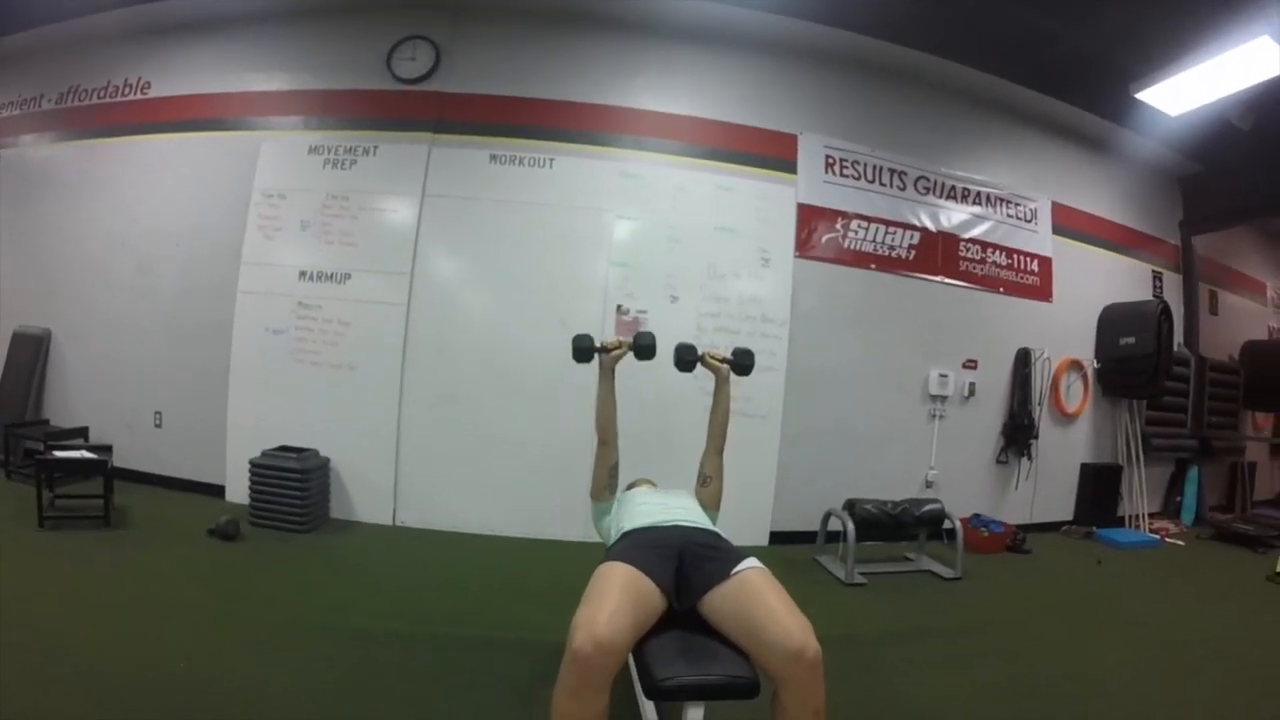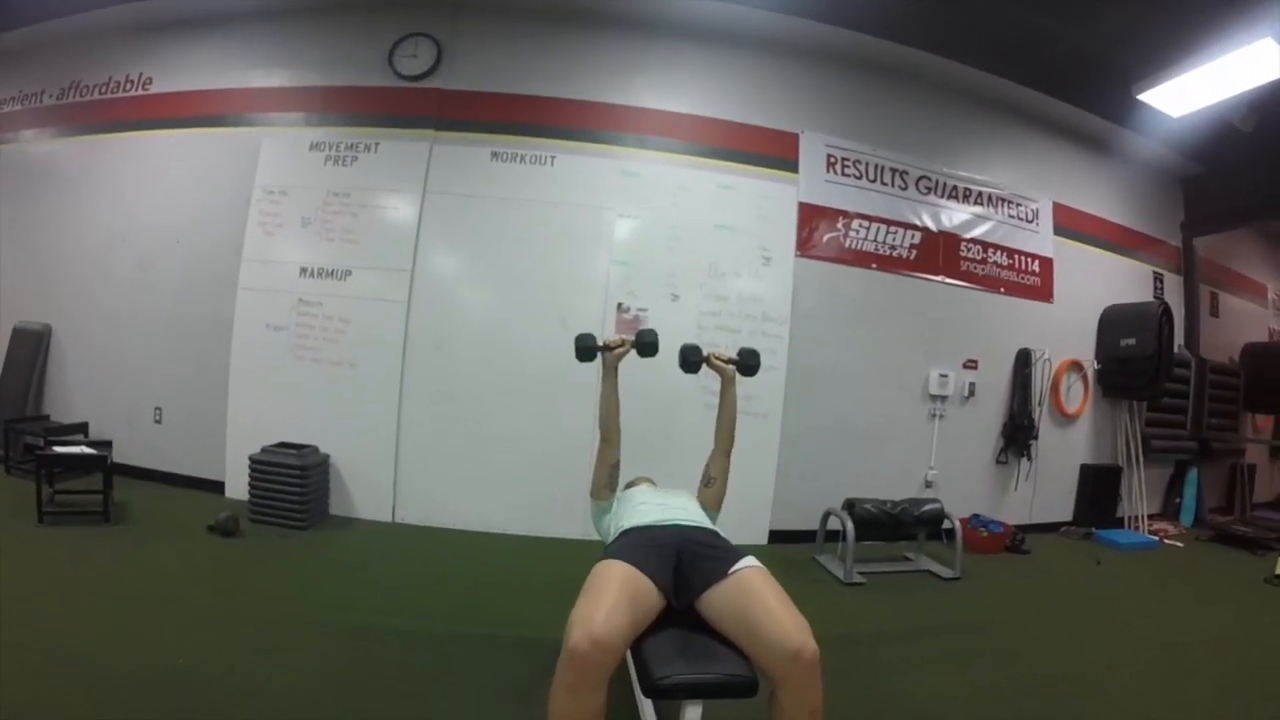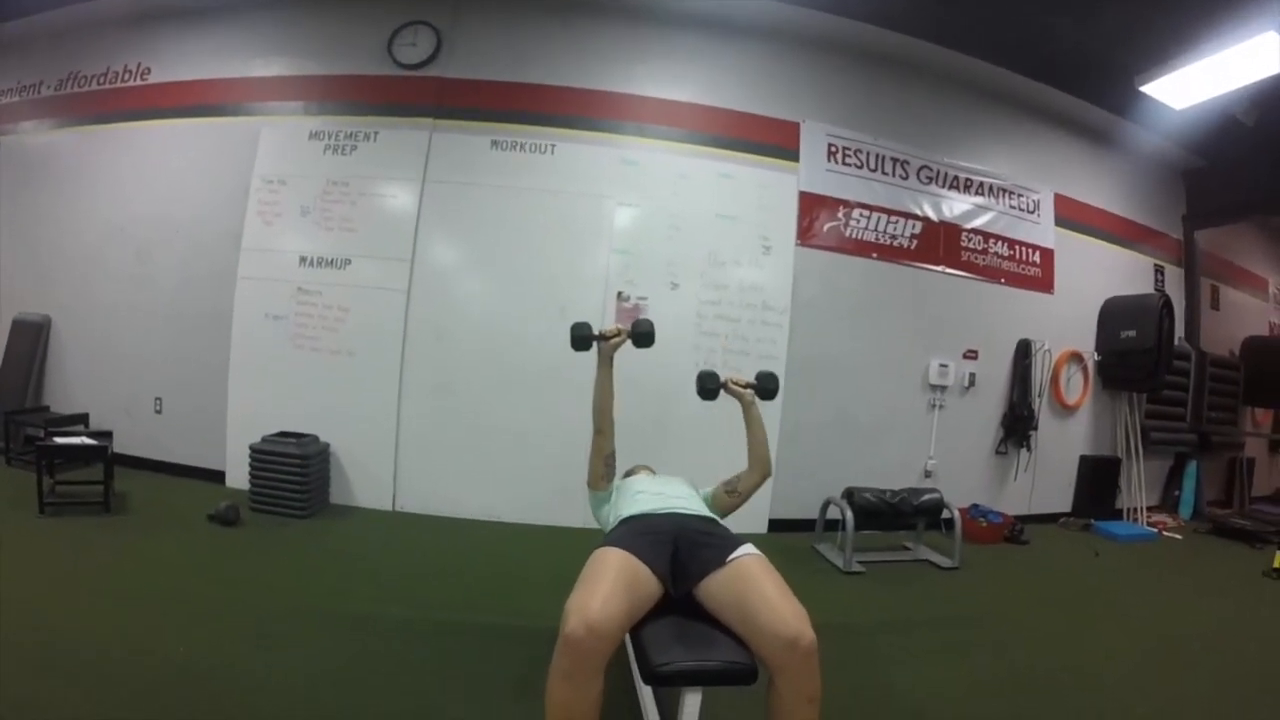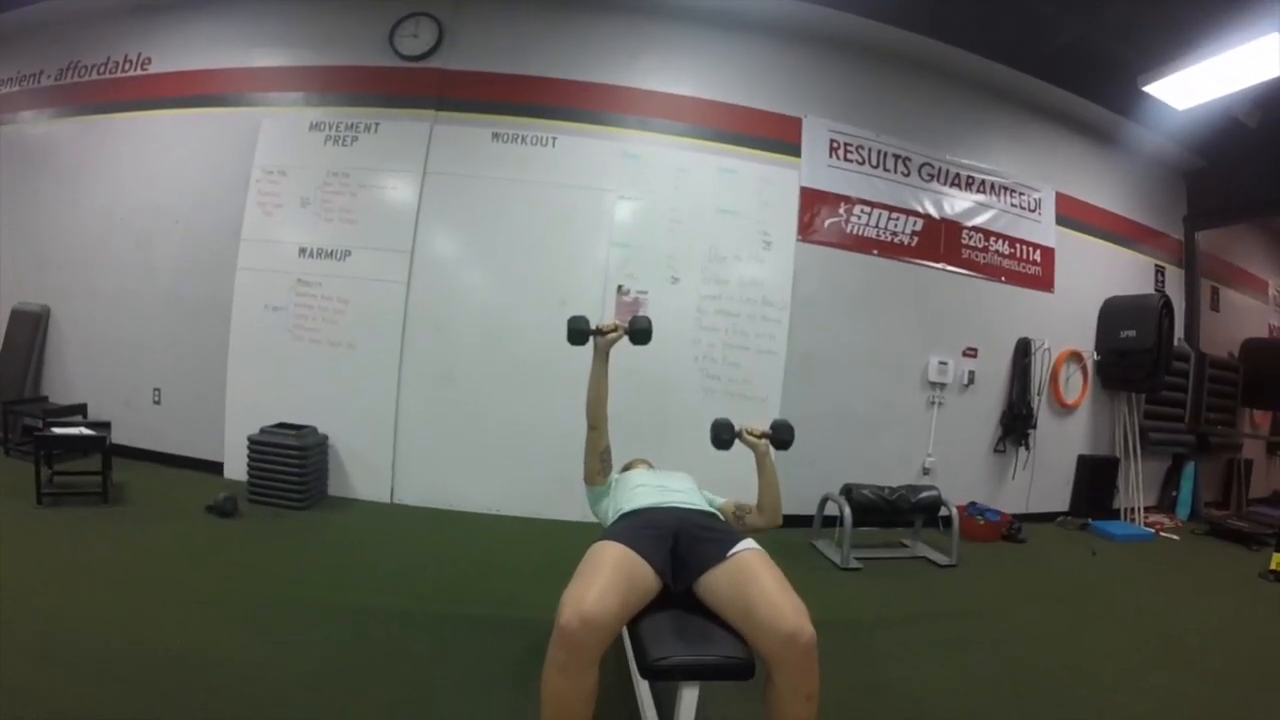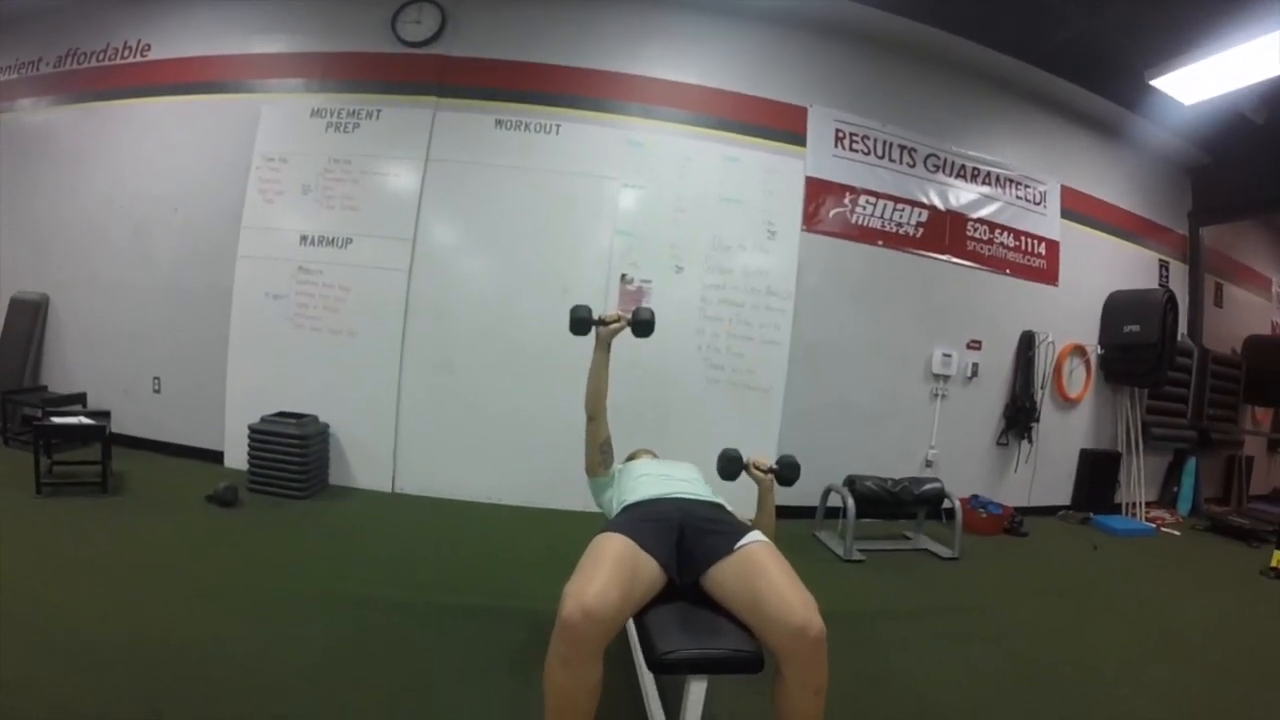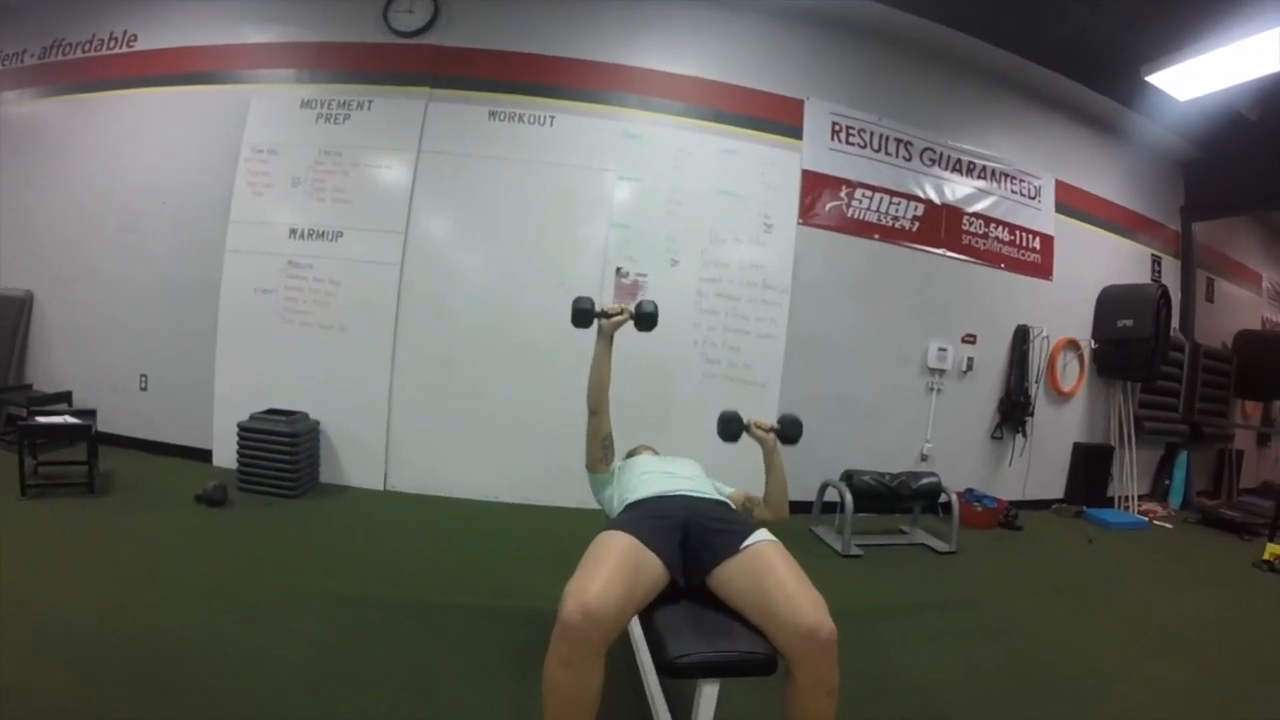
dt=0.3s
person 1, frame 1
left shoulder: (694, 505)
right shoulder: (614, 510)
left elbow: (714, 450)
right elbow: (606, 442)
left wrist: (722, 381)
right wrist: (606, 370)
left knee: (803, 657)
right knee: (588, 651)
person 1, frame 2
left shoulder: (696, 506)
right shoulder: (613, 509)
left elbow: (722, 449)
right elbow: (610, 440)
left wrist: (727, 382)
right wrist: (610, 369)
left hip: (708, 545)
left knee: (801, 656)
right knee: (584, 648)
person 1, frame 3
left shoulder: (697, 498)
right shoulder: (613, 497)
left elbow: (759, 469)
right elbow: (603, 430)
left wrist: (748, 404)
right wrist: (605, 359)
left hip: (706, 533)
right hip: (637, 529)
left knee: (798, 645)
right knee: (581, 635)
person 1, frame 4
left shoulder: (694, 488)
right shoulder: (611, 491)
left elbow: (767, 518)
right elbow: (597, 426)
left wrist: (763, 454)
right wrist: (602, 354)
left hip: (706, 528)
right hip: (637, 525)
left knee: (797, 640)
right knee: (575, 629)
person 1, frame 5
left shoulder: (697, 477)
right shoulder: (614, 482)
left elbow: (763, 537)
right elbow: (595, 417)
left wrist: (765, 487)
right wrist: (603, 344)
left hip: (712, 518)
right hip: (642, 514)
left knee: (807, 634)
right knee: (579, 620)
person 1, frame 6
left shoulder: (698, 473)
right shoulder: (615, 478)
left elbow: (775, 509)
right elbow: (598, 413)
left wrist: (769, 448)
right wrist: (605, 338)
left hip: (716, 516)
right hip: (646, 514)
left knee: (816, 636)
right knee: (581, 619)
